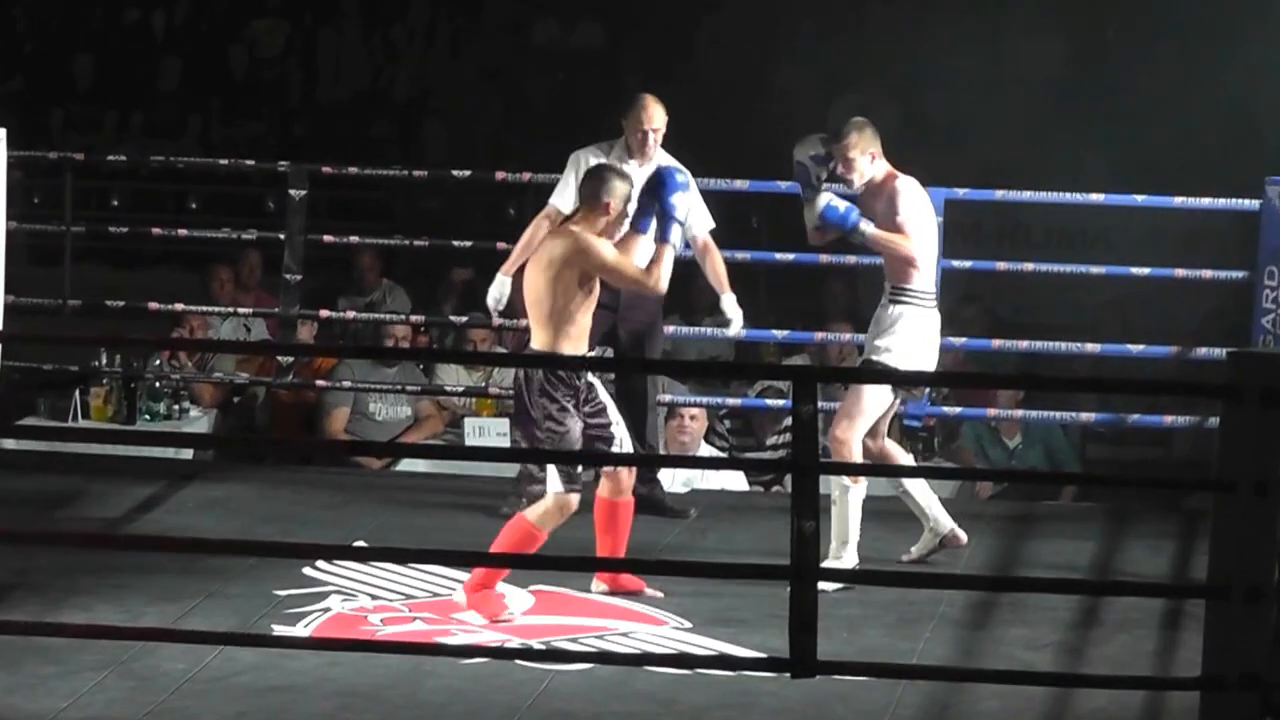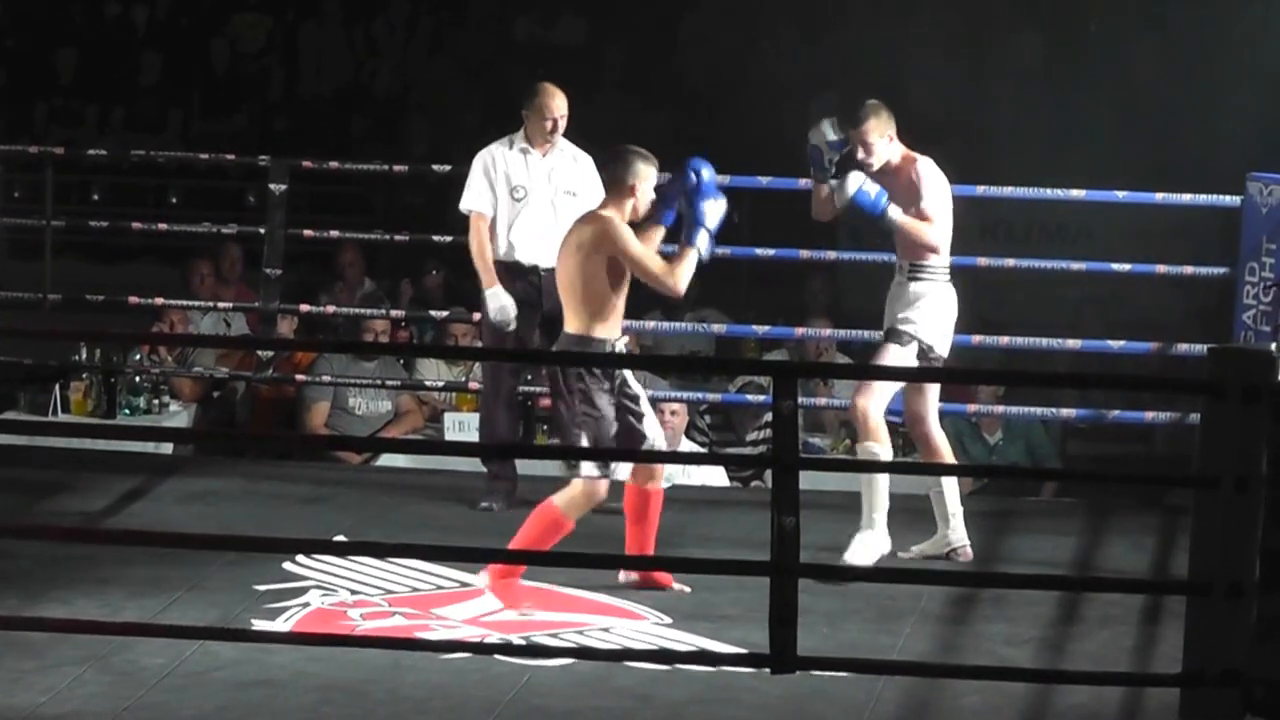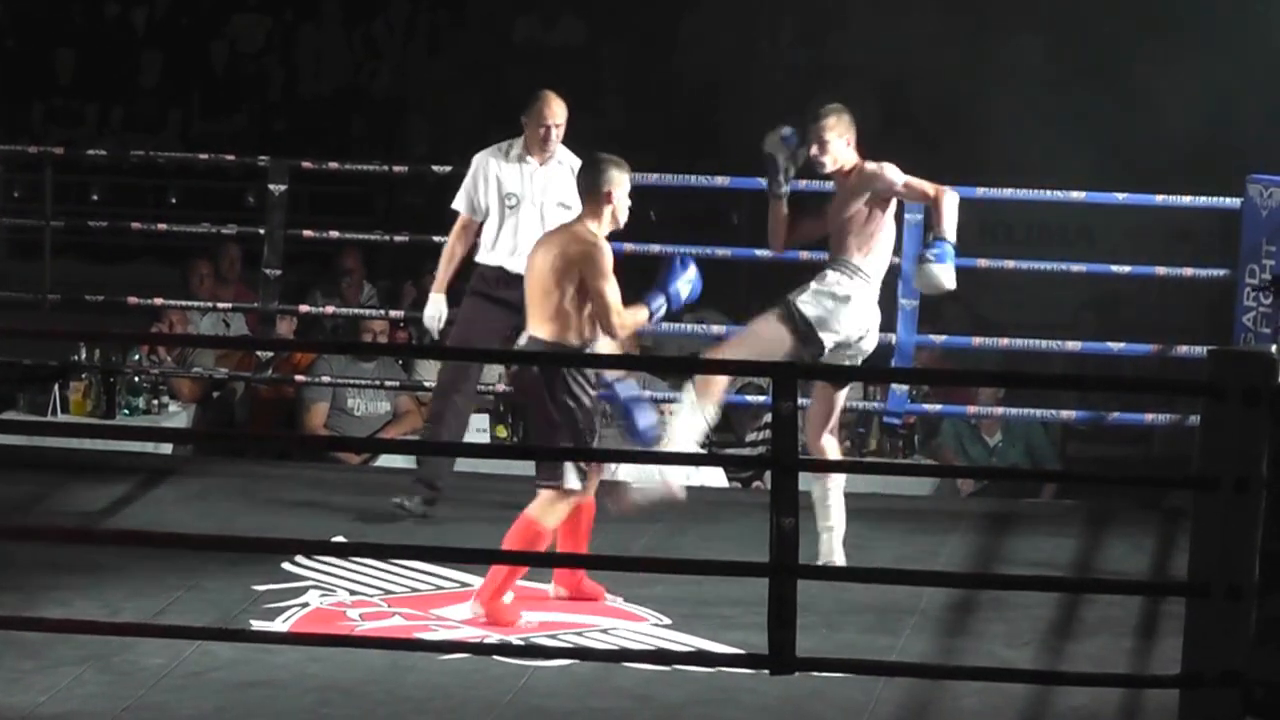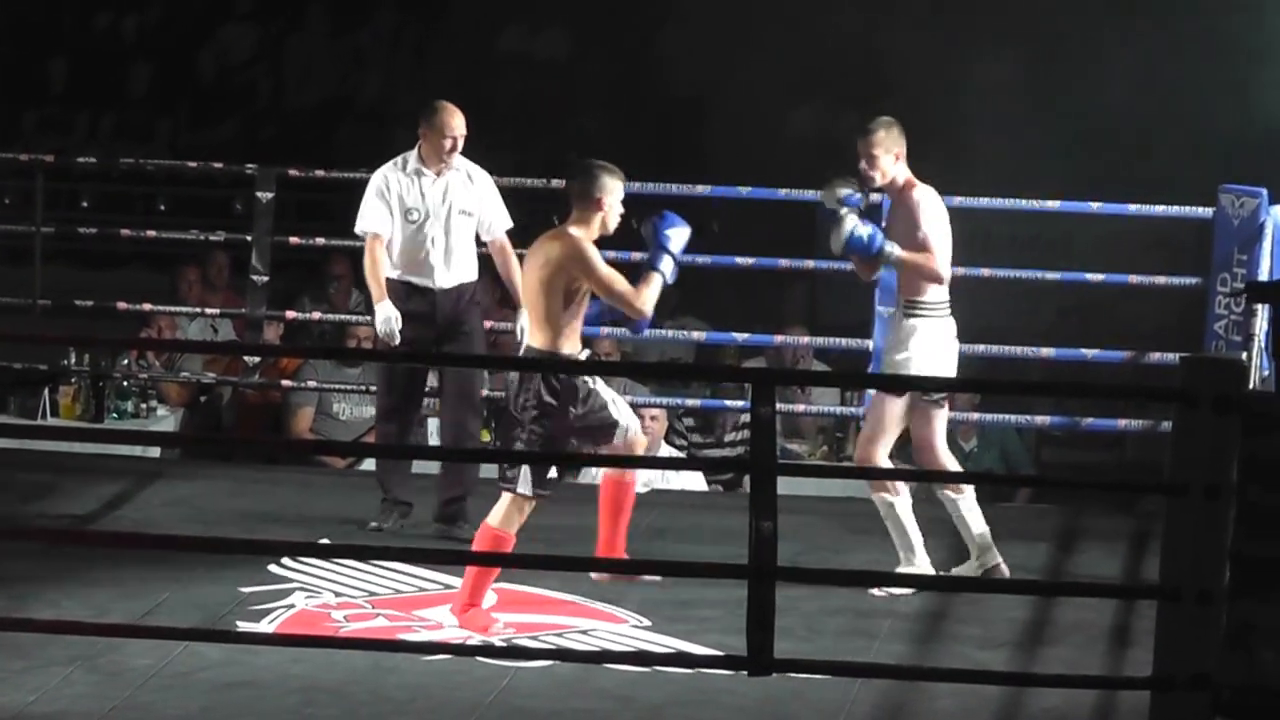
dt=0.7s
person 1, frame 1
left shoulder: (901, 190)
right shoulder: (872, 195)
left elbow: (913, 253)
right elbow: (819, 237)
left wrist: (855, 223)
right wrist: (810, 187)
left hip: (907, 321)
right hip: (897, 317)
left knee: (844, 434)
right knee: (870, 439)
right ankle: (939, 525)
person 1, frame 2
left shoulder: (921, 172)
right shoulder: (876, 174)
left elbow: (935, 241)
right elbow: (822, 212)
left wrist: (881, 207)
right wrist: (822, 165)
left hip: (926, 299)
right hip: (906, 295)
left knee: (865, 406)
right knee: (922, 422)
person 1, frame 3
left shoulder: (877, 177)
right shoulder: (835, 202)
left elbow: (943, 195)
right elbow: (780, 241)
left wrist: (941, 248)
right wrist: (778, 183)
left hip: (838, 294)
right hip: (861, 320)
left knee: (717, 362)
right knee: (818, 434)
person 1, frame 4
left shoulder: (919, 200)
right shoulder: (898, 204)
left elbow: (939, 270)
right elbow: (866, 270)
left wrist: (882, 248)
right wrist: (848, 223)
left hip: (923, 336)
right hip: (915, 331)
left knee: (868, 453)
right knee: (931, 452)
left ankle: (915, 561)
right ankle: (986, 555)
person 2, frame 1
left shoulder: (571, 240)
right shoulder: (579, 244)
left elbow: (616, 270)
right elbow: (653, 284)
left wrist: (644, 220)
right wrist: (672, 223)
left hip: (576, 375)
right hip: (550, 380)
left knee: (620, 467)
right knee: (562, 499)
left ankle: (611, 574)
right ankle: (480, 586)
person 2, frame 2
left shoulder: (601, 227)
right shoulder: (607, 228)
left elbow: (637, 253)
right elbow: (674, 283)
left wrist: (673, 203)
right wrist: (703, 226)
left hip: (606, 361)
right hip: (585, 365)
left knee: (650, 458)
right knee: (591, 486)
left ankle: (640, 565)
right ankle: (504, 574)
person 2, frame 3
left shoulder: (563, 239)
right shoulder: (591, 247)
right elbow: (614, 326)
left wrist: (621, 386)
right wrist: (664, 297)
left hip: (553, 362)
right hip: (553, 370)
left knee: (588, 473)
right knee: (561, 494)
left ankle: (571, 577)
right ankle: (492, 594)
person 2, frame 4
left shoulder: (556, 244)
right shoulder: (573, 249)
right elbow: (639, 309)
left wrist: (611, 303)
right wrist: (665, 256)
left hip: (570, 376)
right hip: (545, 382)
left knee: (632, 442)
right knee: (519, 498)
left ankle: (612, 555)
right ankle: (467, 604)
person 3, frame 1
right shoulder: (588, 161)
left elbow: (703, 243)
right elbow: (549, 219)
left wrist: (726, 295)
right wrist: (506, 274)
left hip: (641, 295)
left knee: (639, 394)
left ankle: (644, 489)
right ankle: (532, 481)
person 3, frame 2
left shoulder: (580, 162)
right shoulder: (493, 159)
right elbow: (479, 228)
right wrist: (492, 288)
right hip: (511, 278)
right knee: (501, 383)
right ankle: (500, 482)
person 3, frame 3
left shoulder: (578, 174)
right shoulder: (489, 163)
right elbow: (465, 229)
right wrist: (437, 291)
right hip: (492, 284)
right knee: (455, 381)
right ankle: (427, 486)
person 3, frame 4
left shoulder: (477, 180)
right shoulder: (388, 179)
left elbow: (500, 246)
right elbow: (375, 247)
left wrist: (524, 305)
right wrist: (383, 303)
left hip: (460, 299)
right hip: (407, 298)
left knee: (463, 403)
right knee: (397, 405)
left ankle: (452, 510)
right ankle: (393, 502)
